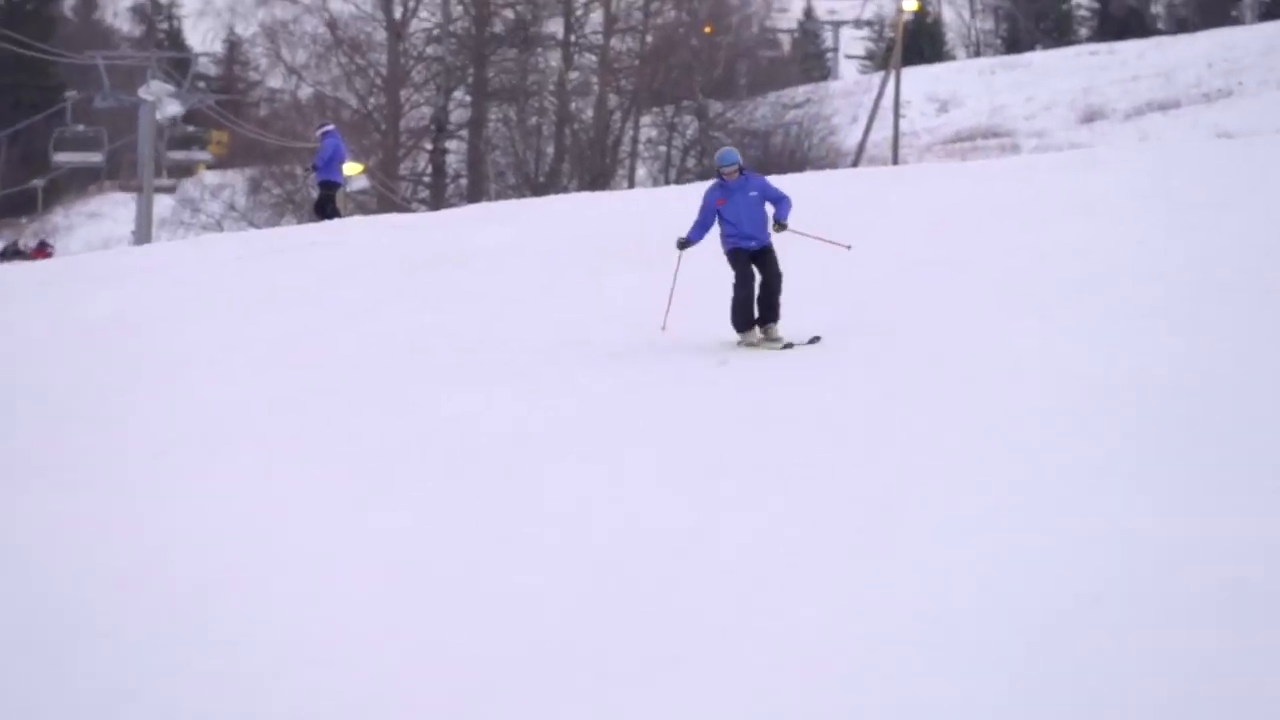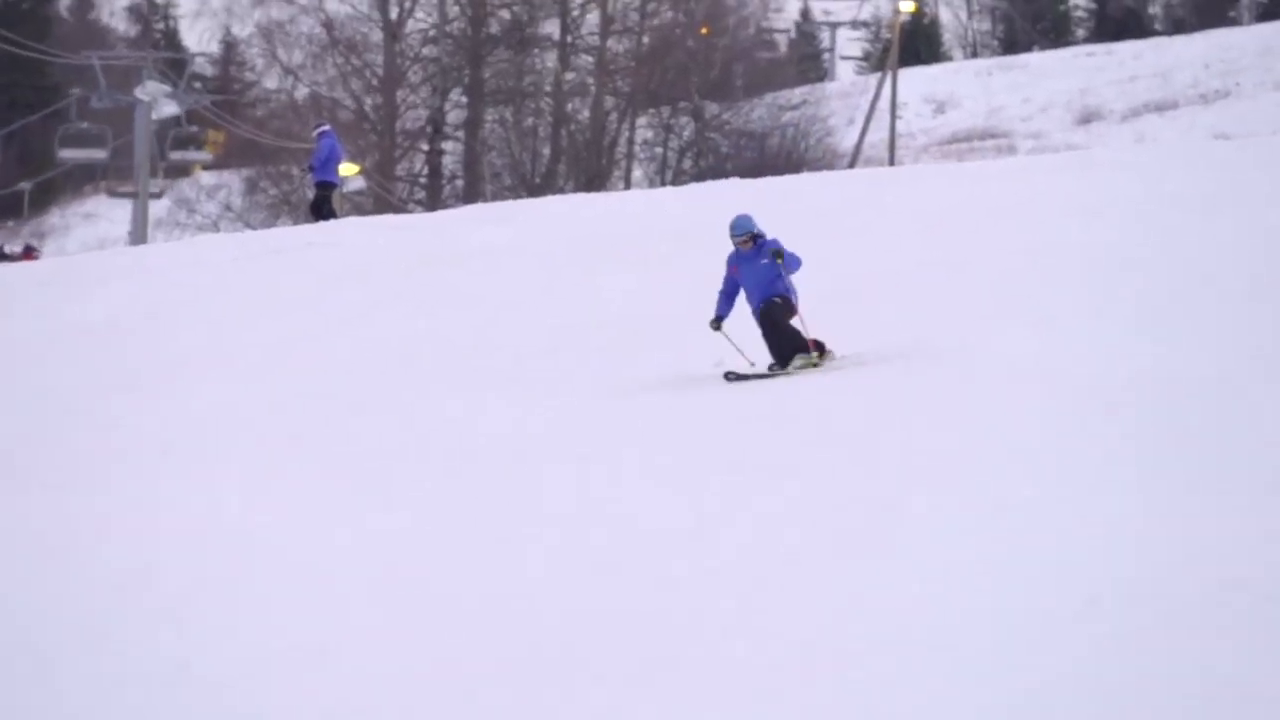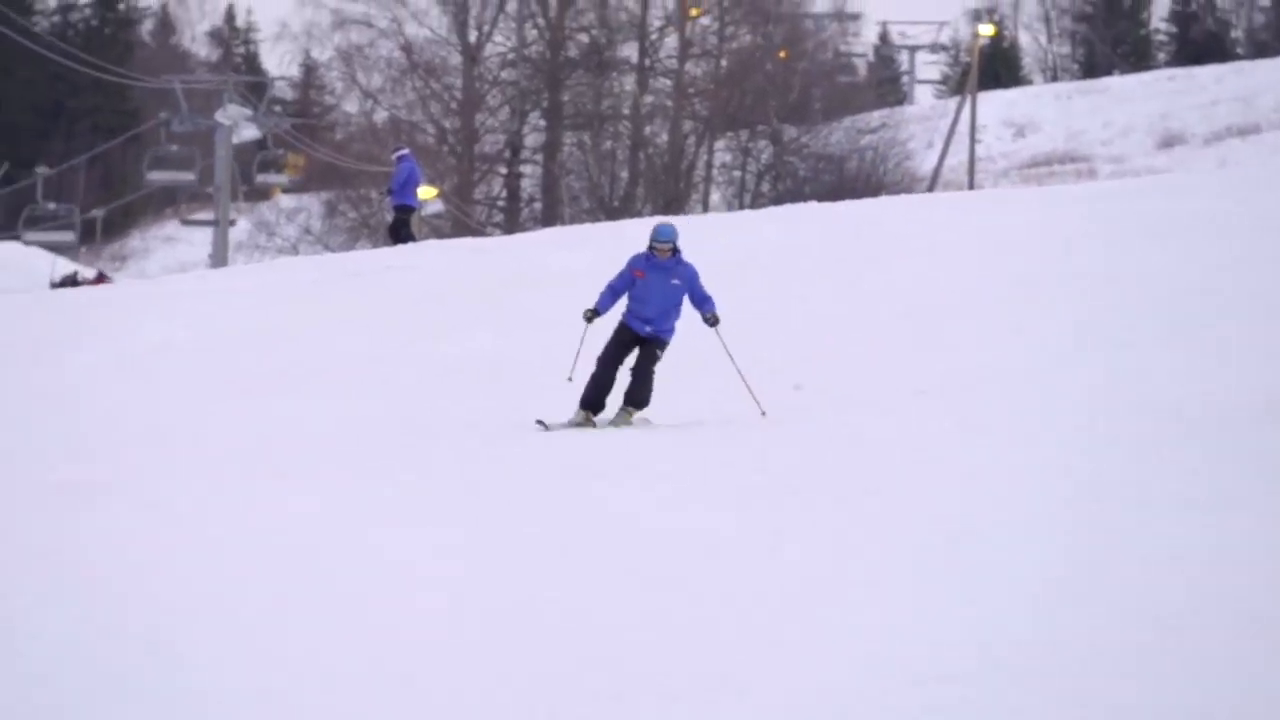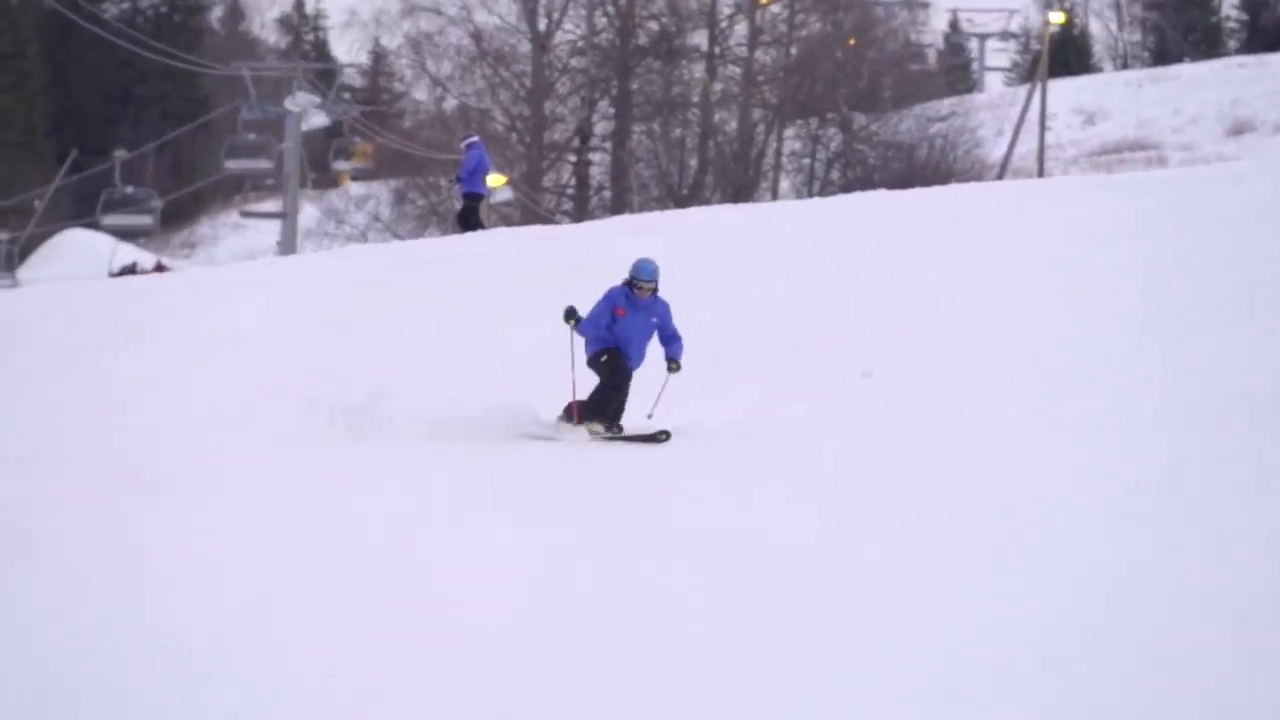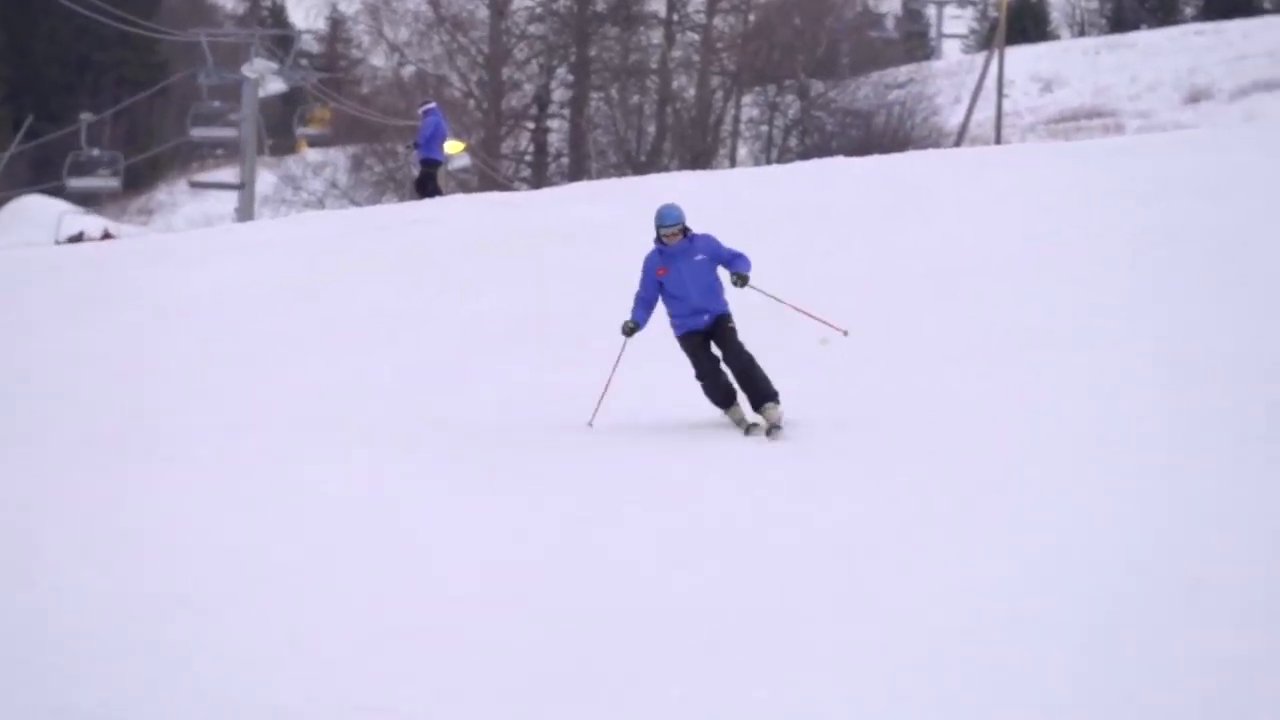
dt=0.5s
person 1, frame 1
left shoulder: (756, 181)
right shoulder: (713, 193)
left elbow: (782, 200)
right elbow: (702, 224)
left wrist: (781, 217)
right wrist: (688, 240)
left hip: (761, 243)
right hip: (735, 245)
left knee: (772, 277)
right knee: (745, 281)
left ankle: (770, 326)
right ankle: (746, 329)
person 1, frame 2
left shoulder: (770, 247)
right shoulder: (734, 260)
left elbow: (794, 264)
right elbow: (728, 292)
left wrist: (782, 258)
right wrist: (719, 316)
left hip: (781, 300)
right hip: (762, 310)
left knee: (767, 315)
right knee: (784, 358)
left ankle: (803, 353)
right ankle: (817, 350)
person 1, frame 3
left shoulder: (686, 271)
right shoulder: (639, 262)
left elbow: (702, 300)
right elbow: (616, 287)
left wrist: (710, 314)
right wrist: (597, 308)
left hip: (660, 332)
right hip: (632, 323)
left knee: (643, 371)
right knee: (608, 361)
left ankle: (628, 408)
right ankle: (586, 411)
person 1, frame 4
left shoulder: (660, 308)
right shoulder: (614, 296)
left elbow: (671, 338)
right elbow: (589, 329)
left wrist: (673, 357)
right wrist: (575, 321)
left hip: (625, 365)
right hip: (603, 350)
left knee: (610, 419)
right knee: (620, 371)
left ankle: (574, 412)
right ankle: (591, 417)
person 1, frame 5
left shoulder: (704, 244)
right shoulder: (653, 261)
left elbow: (738, 259)
right elbow: (645, 300)
left wrist: (740, 271)
right wrist: (635, 322)
left hip: (716, 315)
right hip: (687, 326)
left knee: (734, 351)
right knee: (708, 372)
left ankle: (767, 404)
right ankle: (730, 405)
